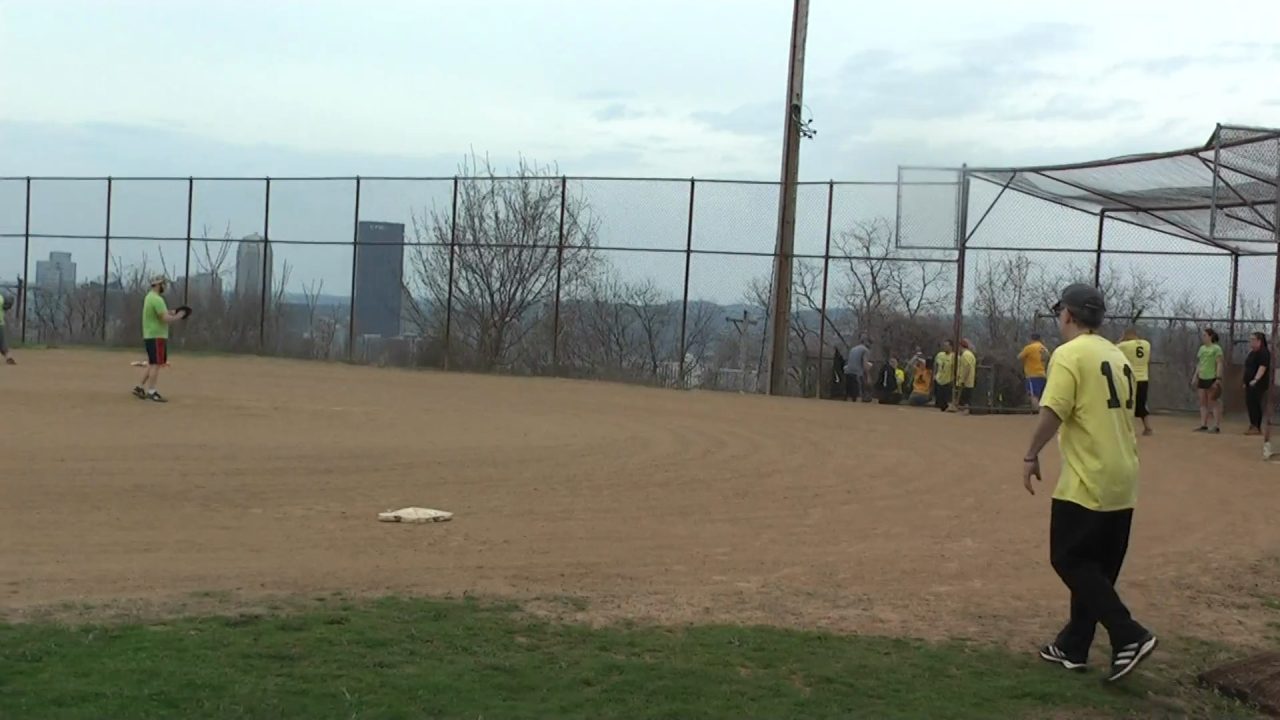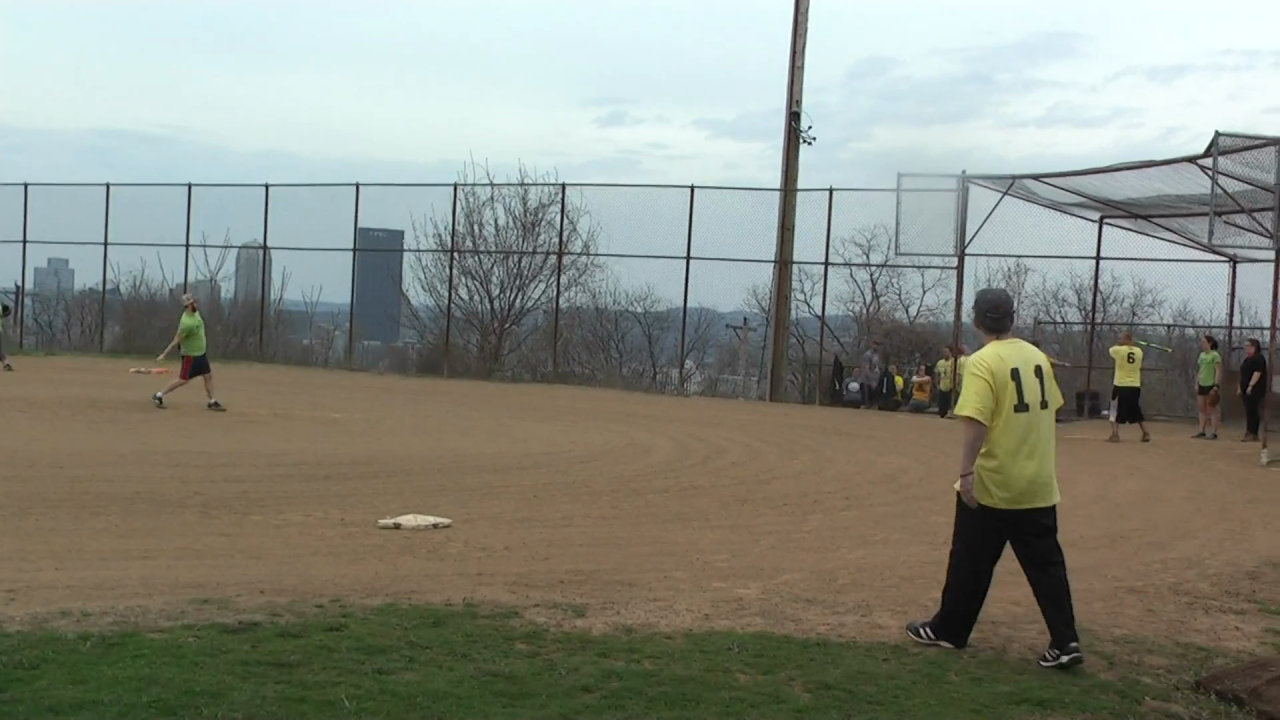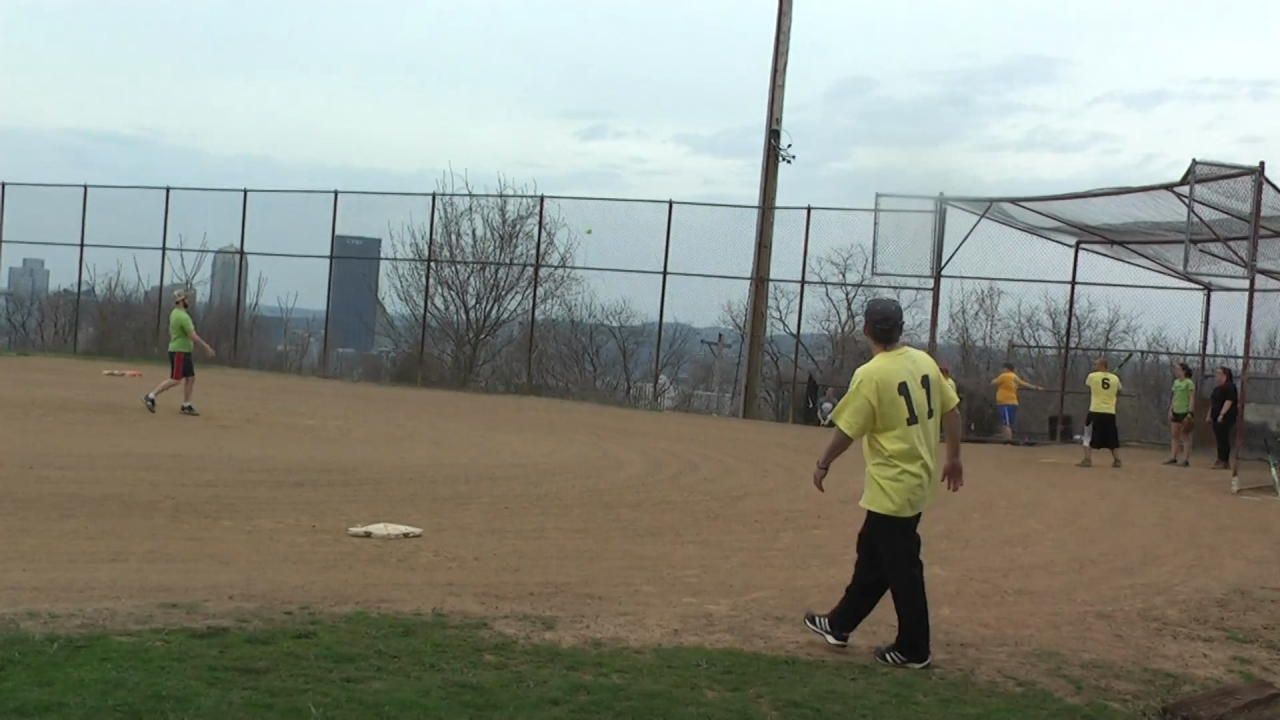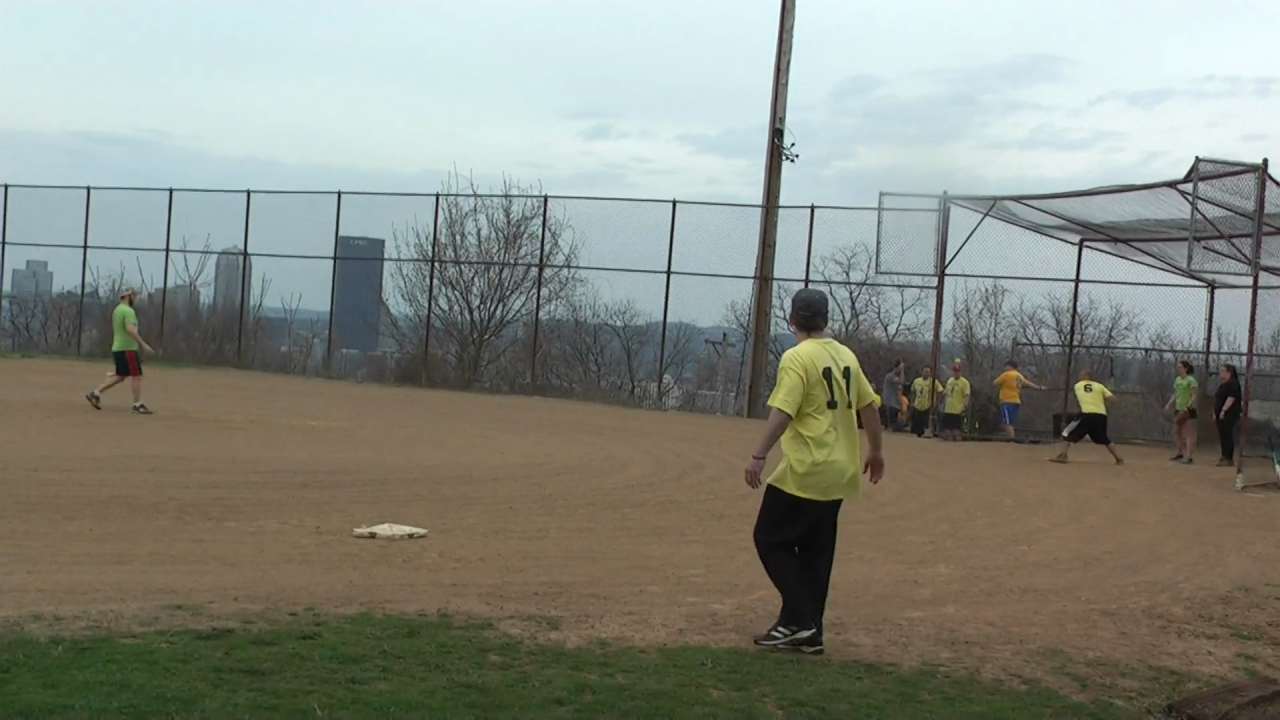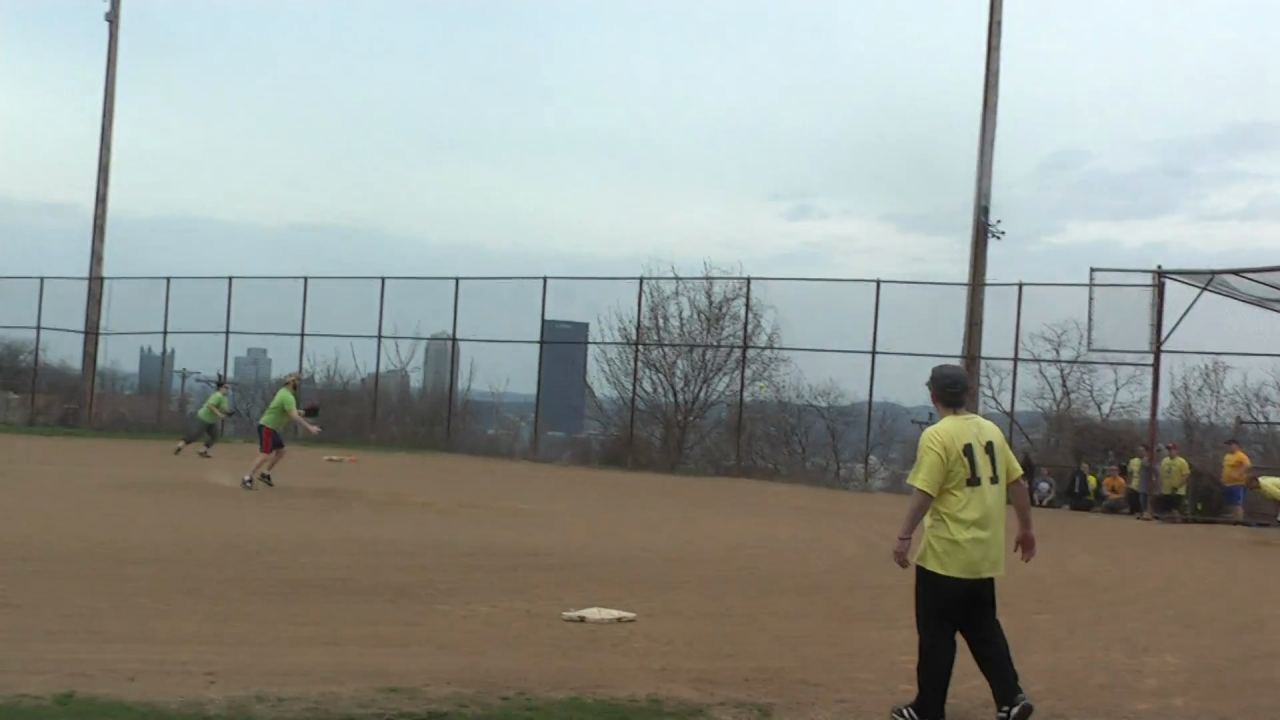
dt=0.7s
person 1, frame 1
left shoulder: (1069, 354)
right shoulder: (1118, 356)
left elbow: (1053, 411)
right elbow: (1127, 419)
left wrist: (1031, 455)
left hip: (1088, 479)
right hip: (1121, 481)
left knee: (1070, 559)
right knee: (1093, 560)
left ankle: (1129, 636)
right ankle: (1073, 646)
person 1, frame 2
left shoulder: (981, 362)
right shoulder: (1036, 356)
left elbow: (976, 423)
right elbow: (1049, 412)
left wrist: (965, 472)
left hip: (992, 482)
right hip: (1037, 484)
left knee: (970, 560)
right knee: (1046, 563)
left ankle: (949, 629)
right ankle: (1065, 640)
person 1, frame 3
left shoulder: (870, 374)
right shoulder: (925, 362)
left elbow: (847, 430)
right elbow: (950, 412)
left wrist: (823, 464)
right wrist: (953, 458)
left hip: (891, 487)
right hip: (918, 480)
left knee: (902, 566)
right knee: (871, 555)
left ankle: (913, 648)
right ankle: (840, 623)
person 1, frame 4
left shoulder: (796, 357)
right shoulder: (846, 354)
left elbow: (782, 412)
right elbow: (868, 407)
left wrist: (758, 456)
right wrist: (875, 450)
left hip: (804, 472)
right hip: (837, 474)
left knee: (771, 540)
right knee: (816, 554)
left ankle: (799, 619)
right ankle: (809, 631)
person 1, frame 5
left shoulder: (937, 435)
right shoulder: (991, 430)
left elbow: (925, 492)
right elbow: (1017, 483)
left wrist: (905, 536)
right wrist: (1025, 528)
left hip: (947, 552)
right hip: (985, 554)
left knee: (936, 633)
right knee: (984, 629)
